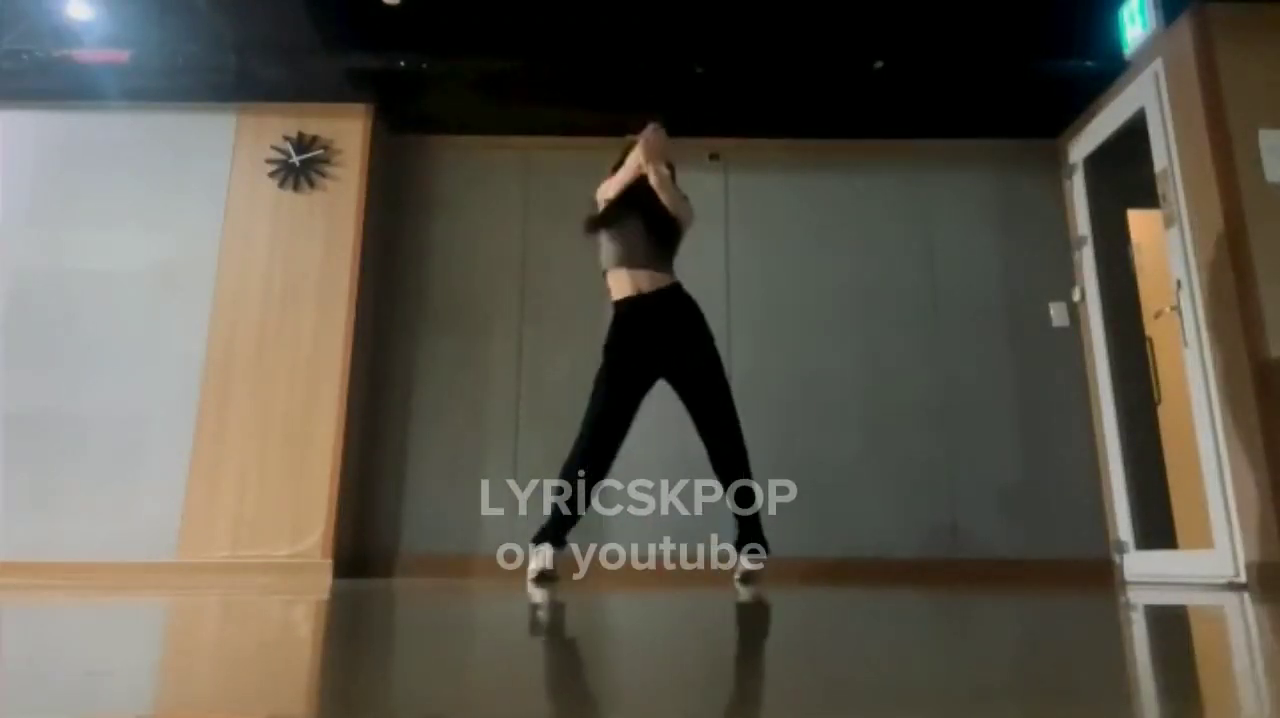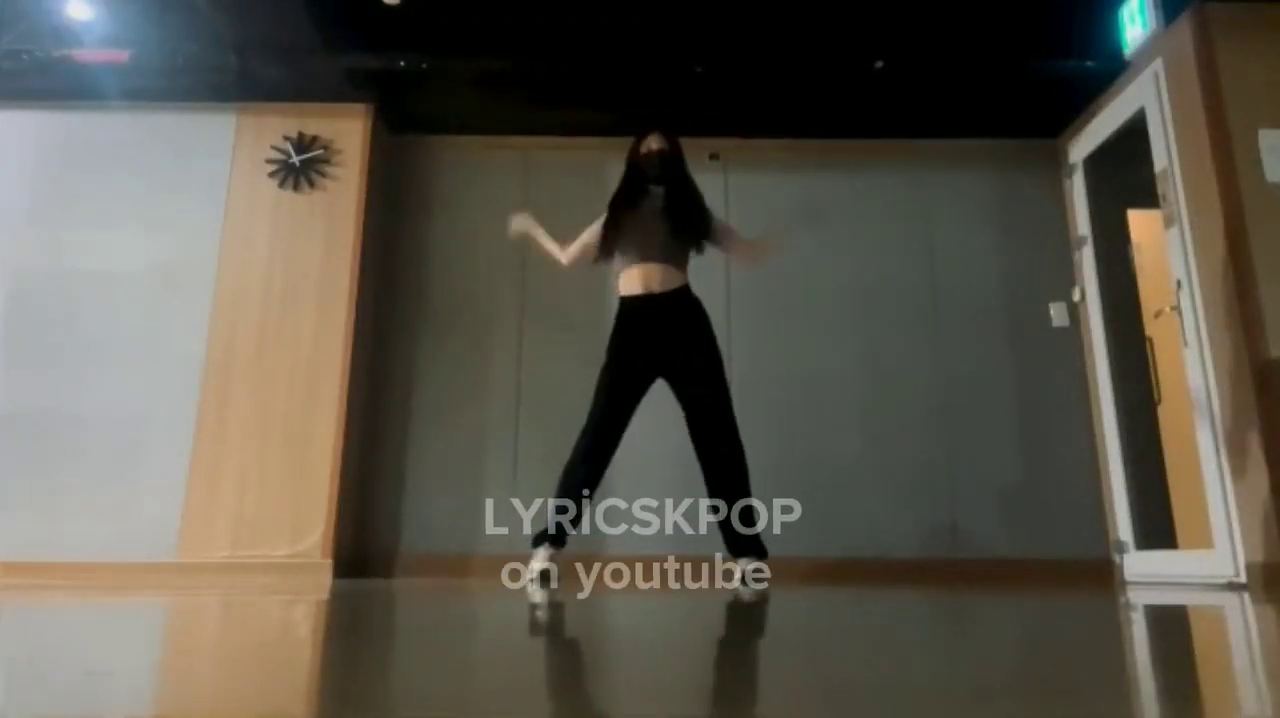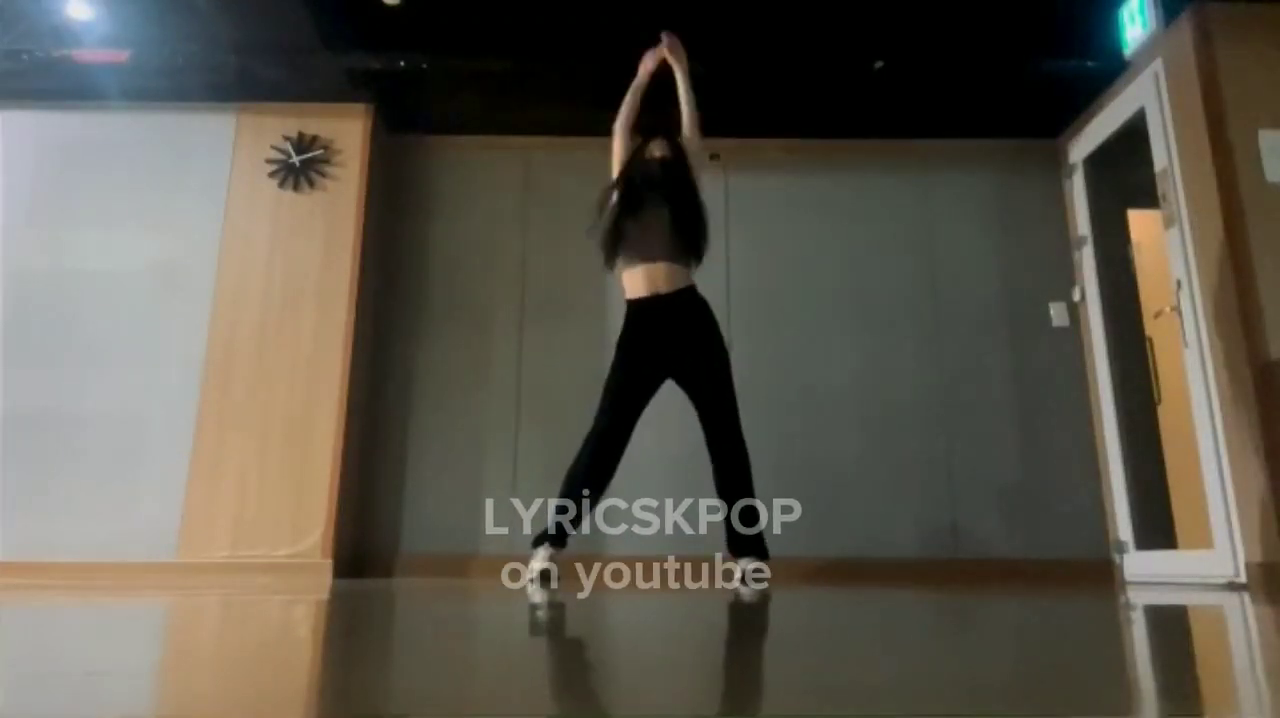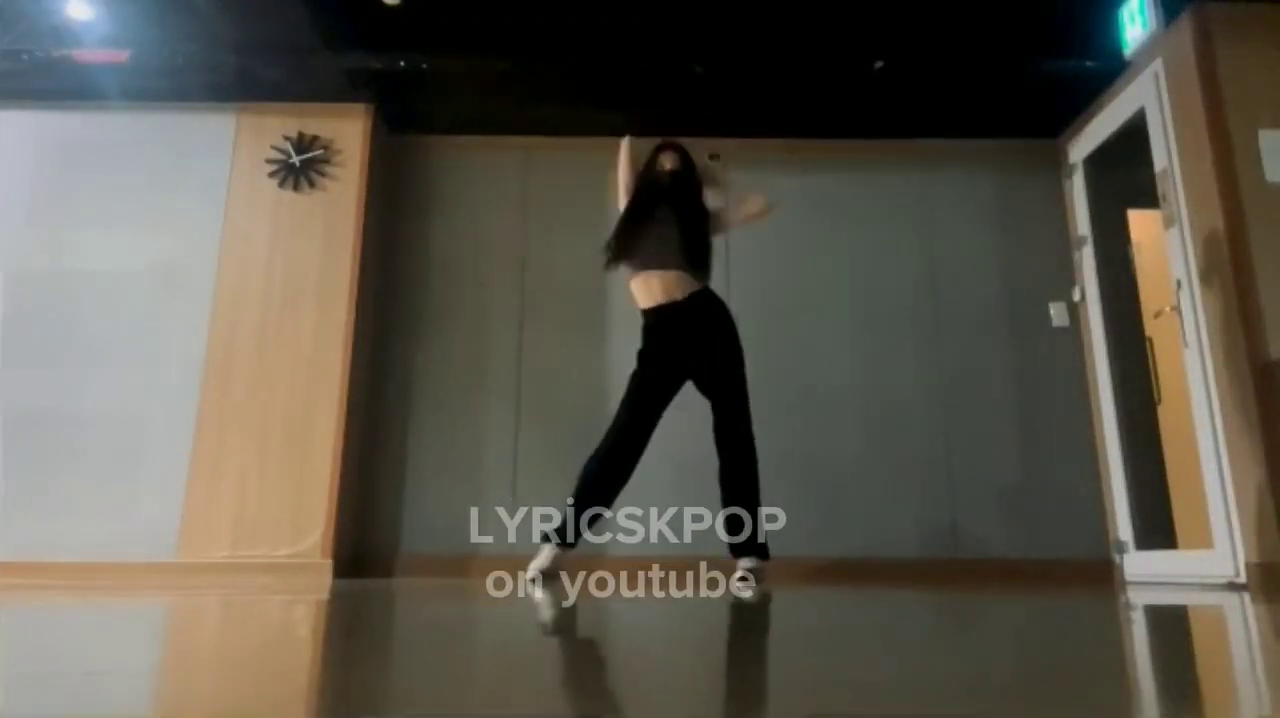
dt=0.4s
person 1, frame 1
left shoulder: (675, 206)
right shoulder: (608, 195)
left elbow: (674, 202)
right elbow: (613, 187)
left wrist: (657, 165)
right wrist: (637, 160)
left hip: (677, 316)
right hip: (629, 325)
left knee: (722, 431)
right knee: (597, 436)
left ankle: (751, 547)
right ankle: (548, 544)
person 1, frame 2
left shoulder: (691, 206)
right shoulder: (618, 209)
left elbow: (744, 251)
right elbow: (569, 255)
right wrist: (534, 231)
left hip: (684, 319)
right hip: (632, 323)
left knee: (719, 435)
right knee: (598, 435)
left ankle: (745, 550)
right ankle: (549, 543)
person 1, frame 3
left shoulder: (683, 195)
right shoulder: (625, 195)
left elbow: (692, 131)
right elbow: (621, 127)
left wrist: (681, 69)
right wrist: (643, 71)
left hip: (692, 321)
right hip: (640, 327)
left knee: (725, 435)
right knee: (606, 436)
left ankle: (748, 551)
right ankle: (549, 543)
person 1, frame 4
left shoulder: (700, 216)
right shoulder: (636, 211)
left elbow: (761, 204)
right elbow: (628, 146)
left wrist: (703, 188)
right wrist: (665, 152)
left hip: (708, 324)
right hip: (660, 335)
left knee: (735, 437)
right knee: (624, 437)
left ankle: (748, 554)
right ankle: (559, 541)
